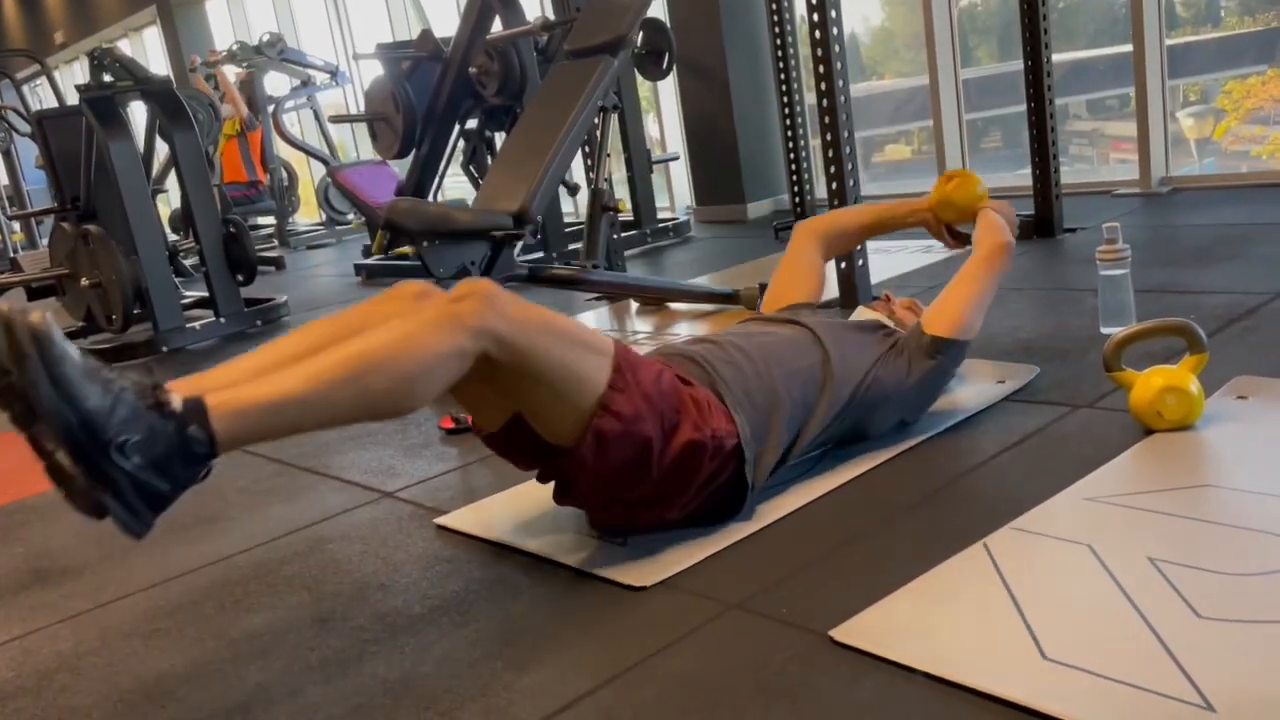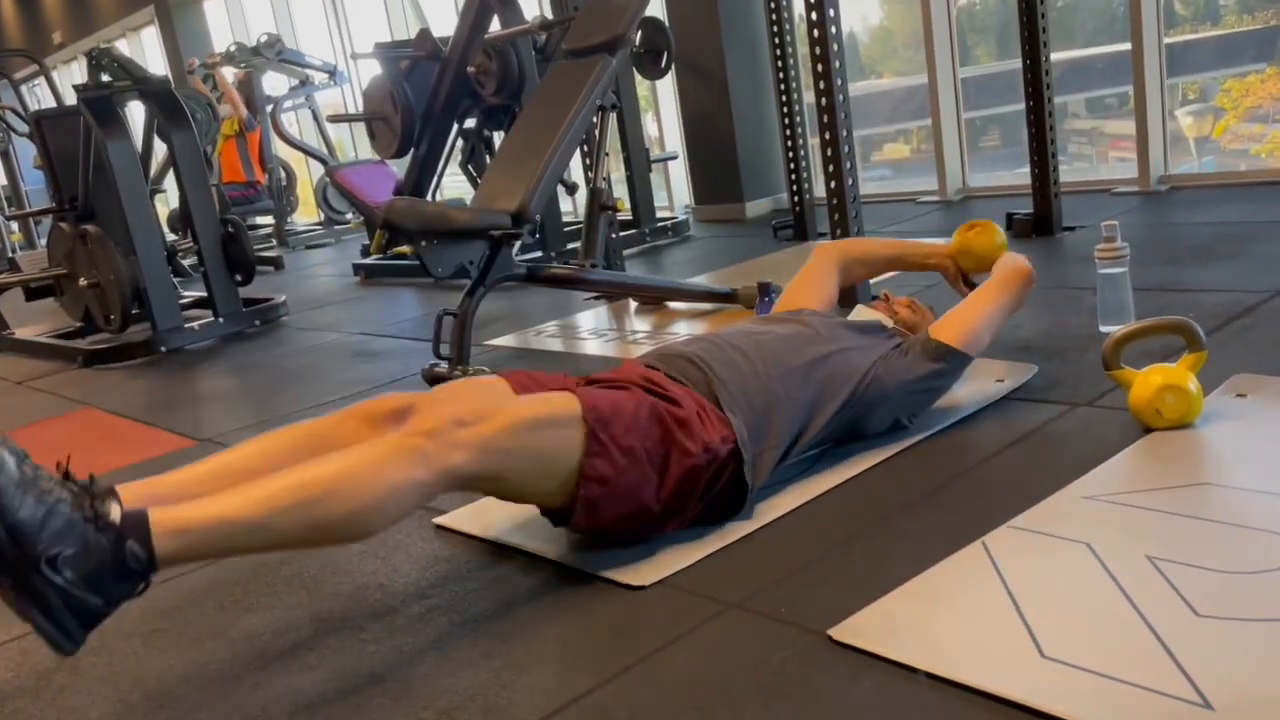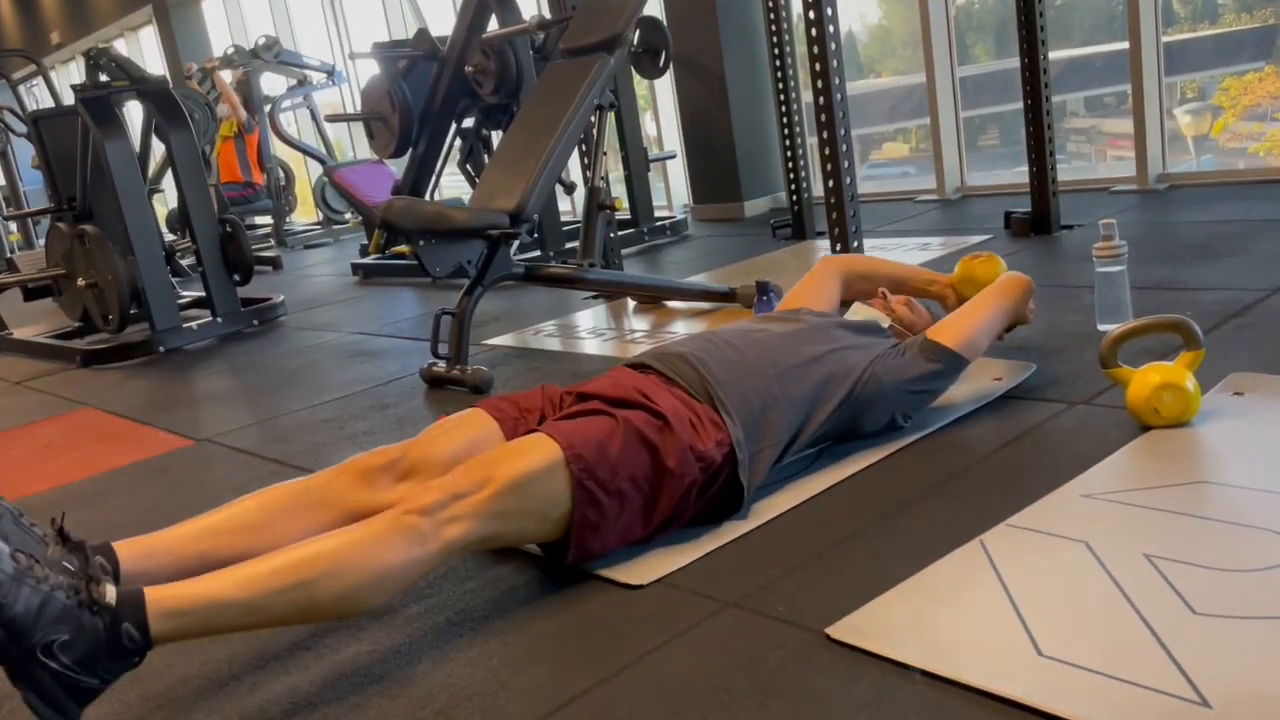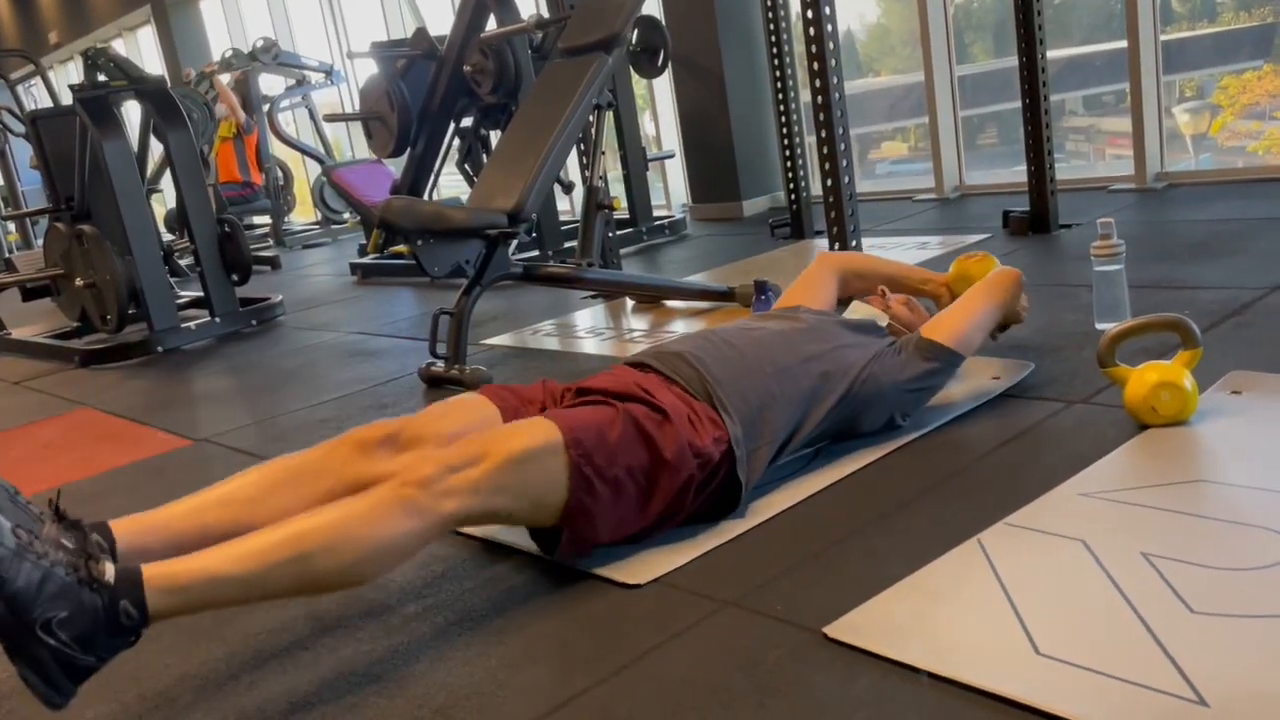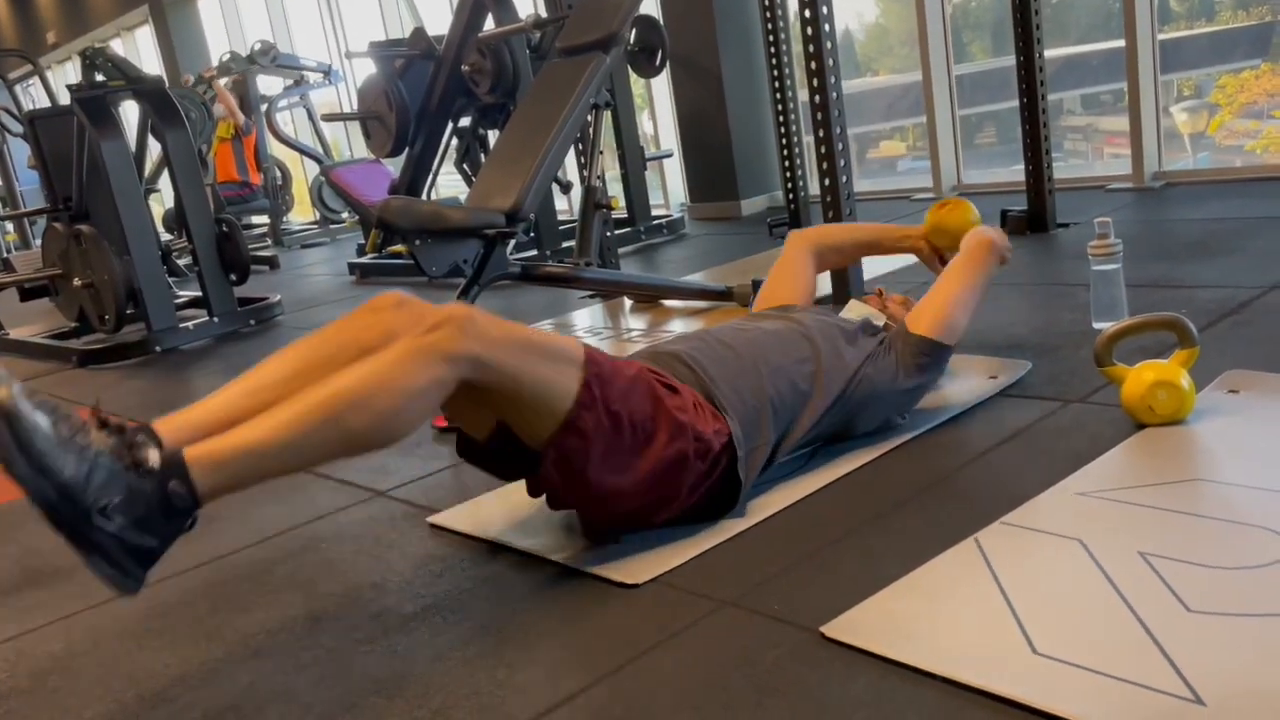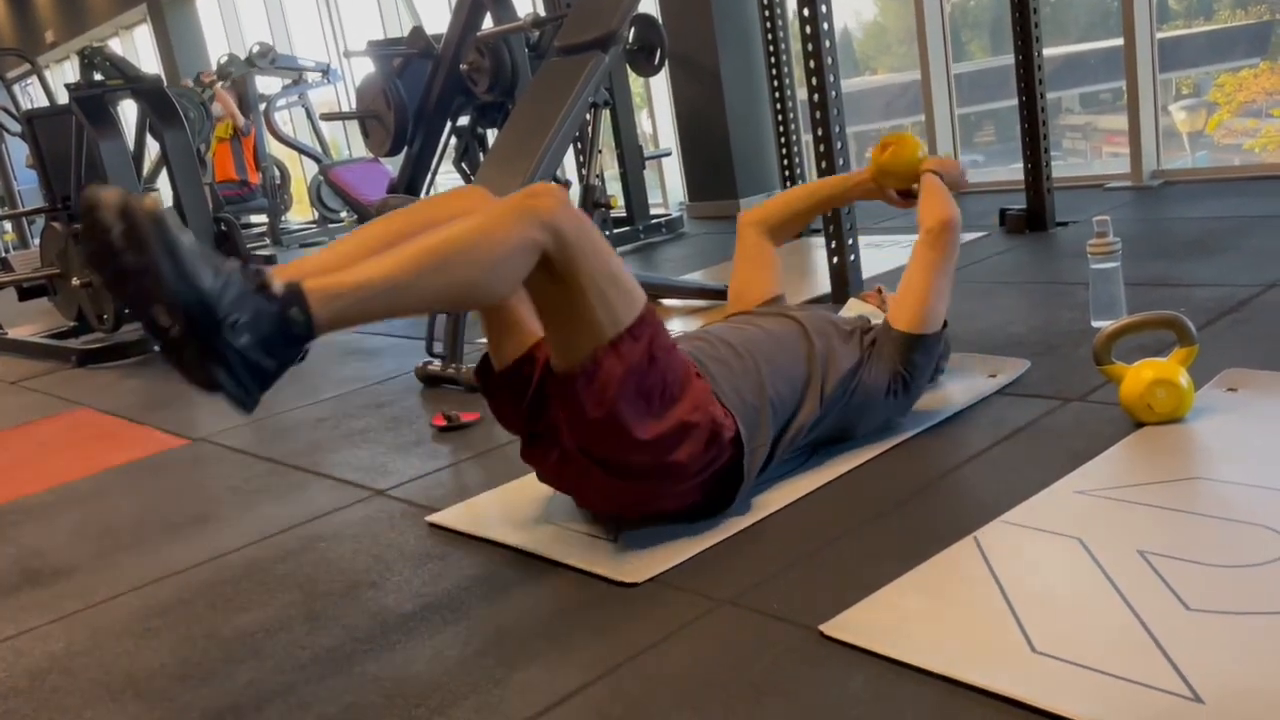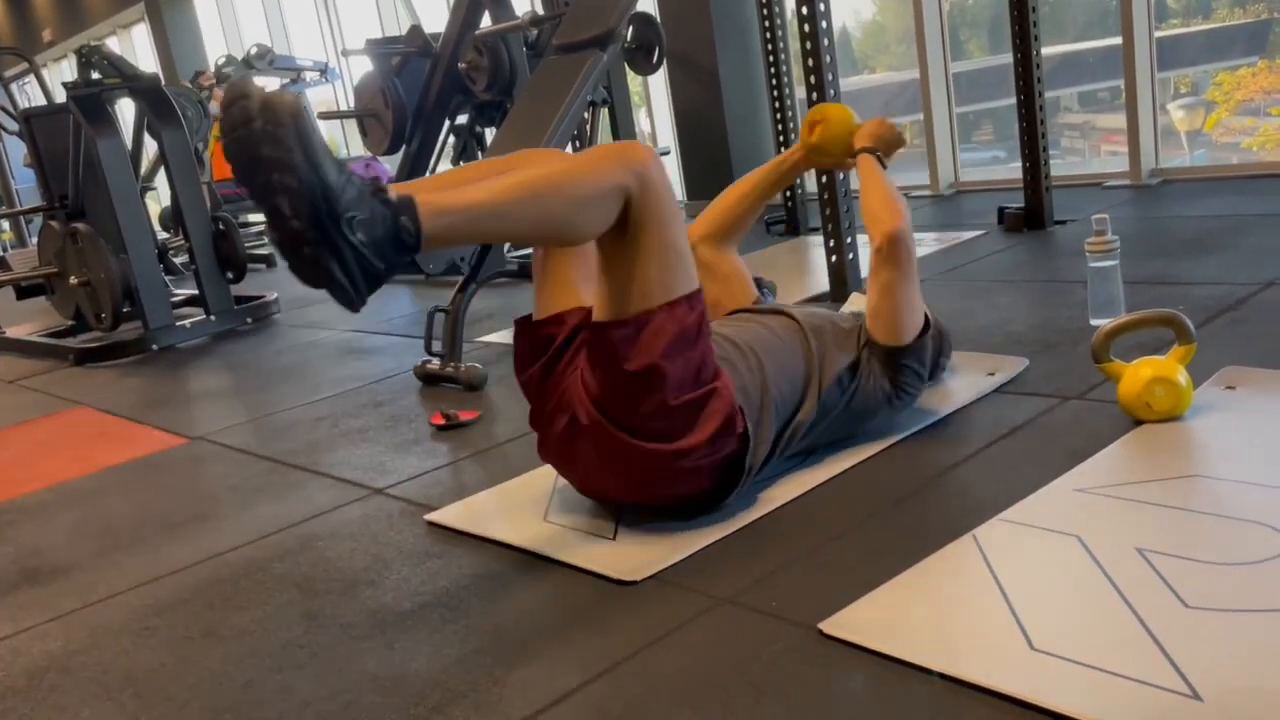
dt=0.2s
person 1, frame 1
left shoulder: (898, 376)
right shoulder: (809, 325)
left elbow: (991, 265)
right elbow: (812, 230)
left wrist: (989, 225)
right wrist: (915, 211)
left hip: (690, 442)
right hip: (631, 396)
left knee: (474, 311)
right knee: (413, 303)
left ankle: (177, 442)
right ankle: (151, 410)
person 1, frame 2
left shoulder: (904, 373)
right shoulder: (819, 325)
left elbow: (1007, 282)
right elbow: (831, 249)
left wrist: (1006, 268)
right wrist: (939, 250)
left hip: (690, 435)
right hip: (630, 385)
left knee: (443, 448)
right knee: (390, 419)
left ankle: (111, 561)
right ankle: (102, 514)
person 1, frame 3
left shoulder: (901, 373)
right shoulder: (819, 327)
left elbow: (1012, 293)
right elbow: (835, 261)
left wrist: (999, 292)
right wrist: (935, 275)
left hip: (686, 441)
right hip: (622, 391)
left knee: (442, 516)
right knee: (385, 474)
left ankle: (109, 628)
right ankle: (99, 571)
person 1, frame 4
left shoulder: (902, 367)
right shoulder: (818, 329)
left elbow: (1002, 291)
right elbow: (830, 260)
left wrist: (993, 288)
right wrist: (926, 276)
left hip: (683, 445)
right hip: (620, 392)
left knee: (438, 479)
right knee: (386, 444)
left ankle: (111, 607)
right ankle: (106, 549)
person 1, frame 5
left shoulder: (897, 363)
right shoulder: (805, 321)
left elbow: (975, 270)
right elbow: (804, 240)
left wrist: (977, 240)
right wrist: (912, 237)
left hip: (681, 453)
right hip: (621, 413)
left knee: (455, 338)
right knee: (397, 313)
left ankle: (162, 489)
right ankle: (147, 452)
person 1, frame 6
left shoulder: (889, 368)
right shoulder: (788, 328)
left elbow: (941, 240)
right elbow: (758, 229)
left wrist: (933, 185)
right wrist: (863, 182)
left hip: (670, 454)
right hip: (587, 432)
left knee: (541, 211)
right knee: (471, 204)
left ankle: (270, 321)
right ankle: (255, 301)
person 1, frame 7
left shoulder: (893, 372)
right shoulder: (777, 326)
left elbow: (896, 242)
right elbow: (707, 236)
left wrist: (866, 161)
right wrist: (800, 156)
left hip: (674, 442)
right hip: (583, 418)
left knee: (632, 164)
right knee: (560, 166)
left ankle: (377, 232)
right ankle: (370, 225)
